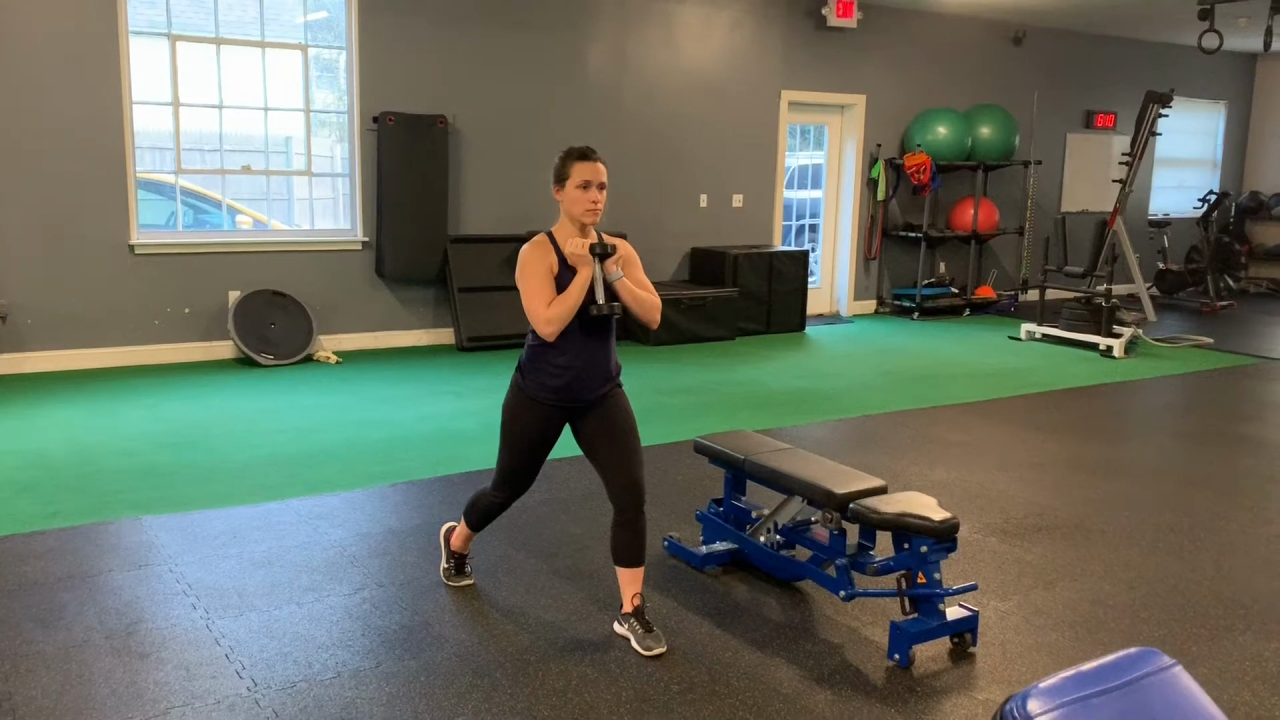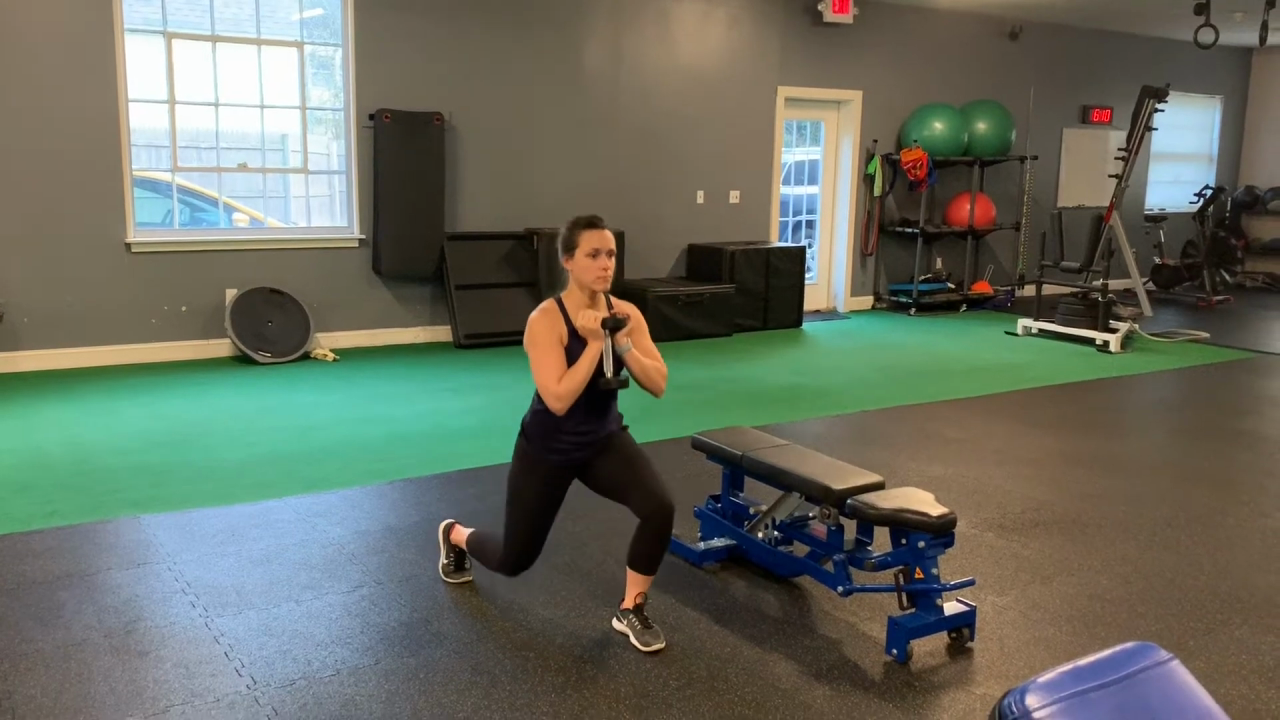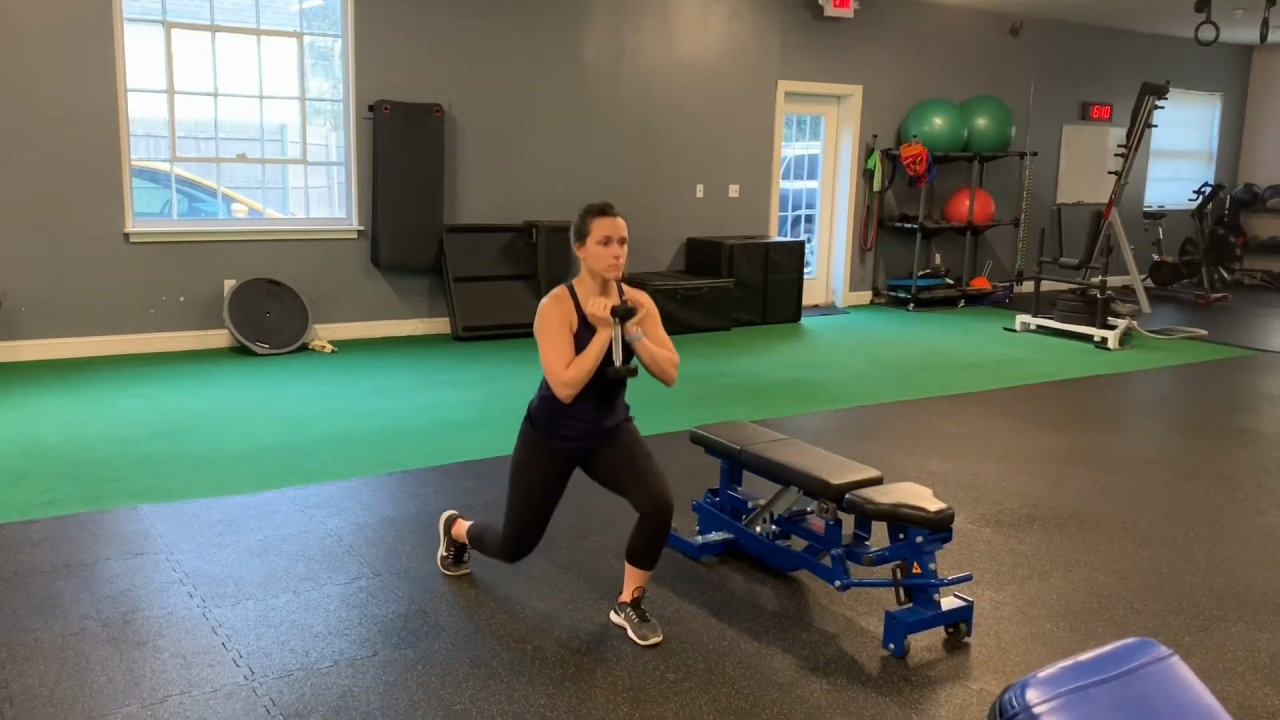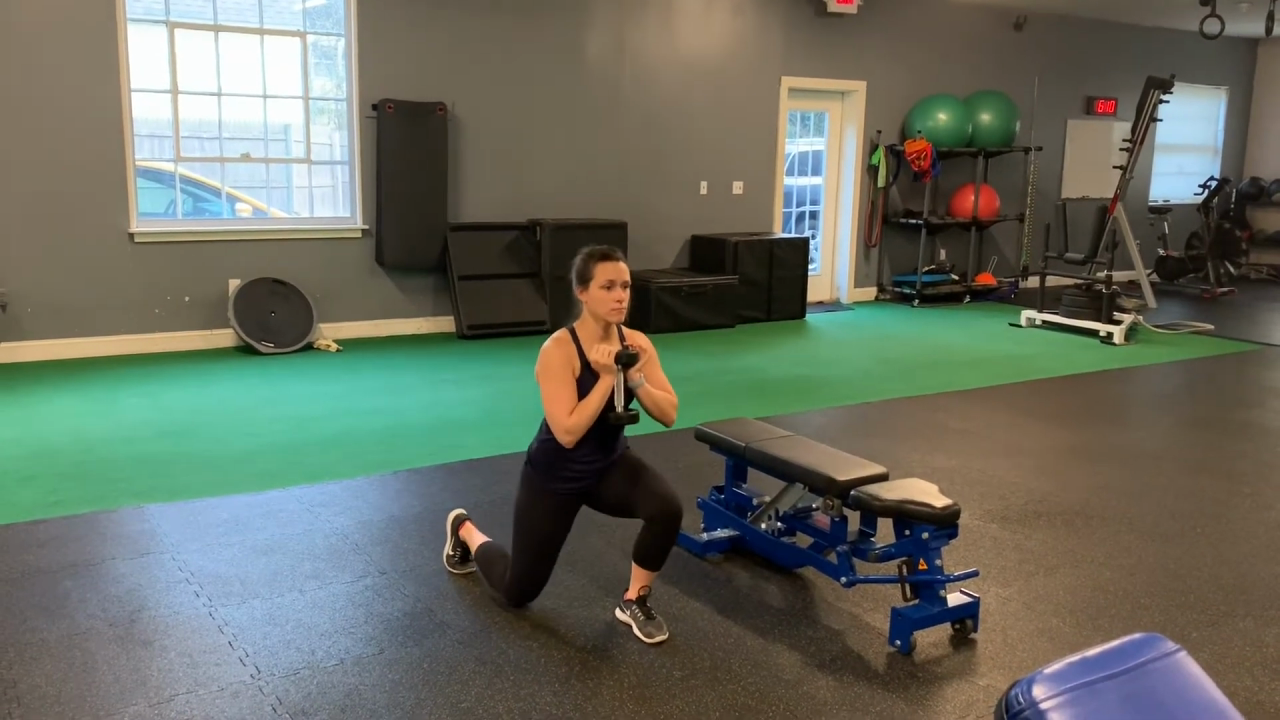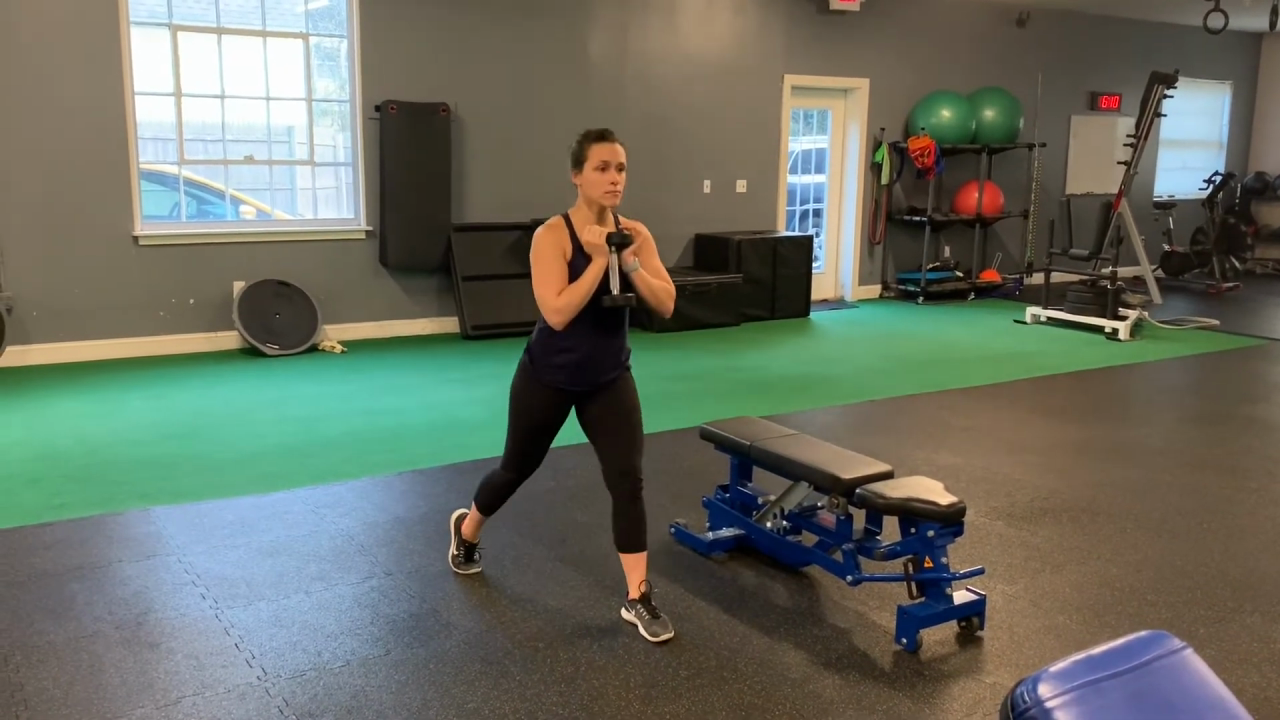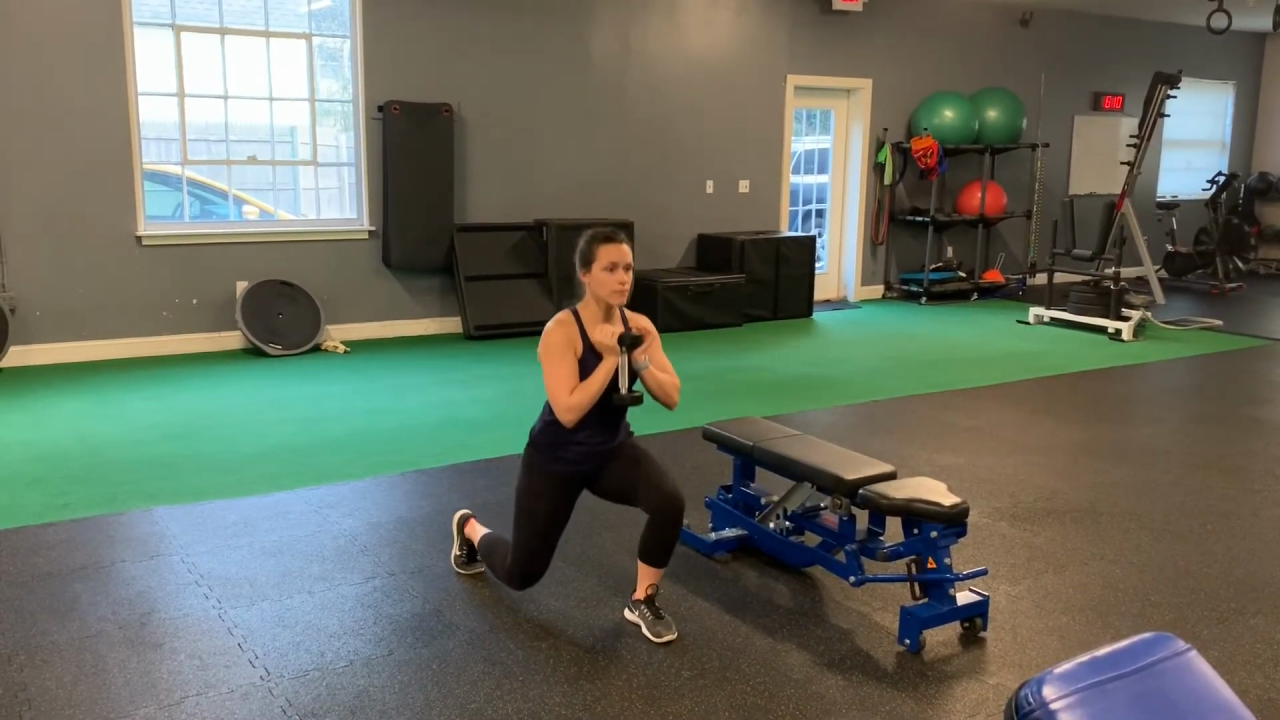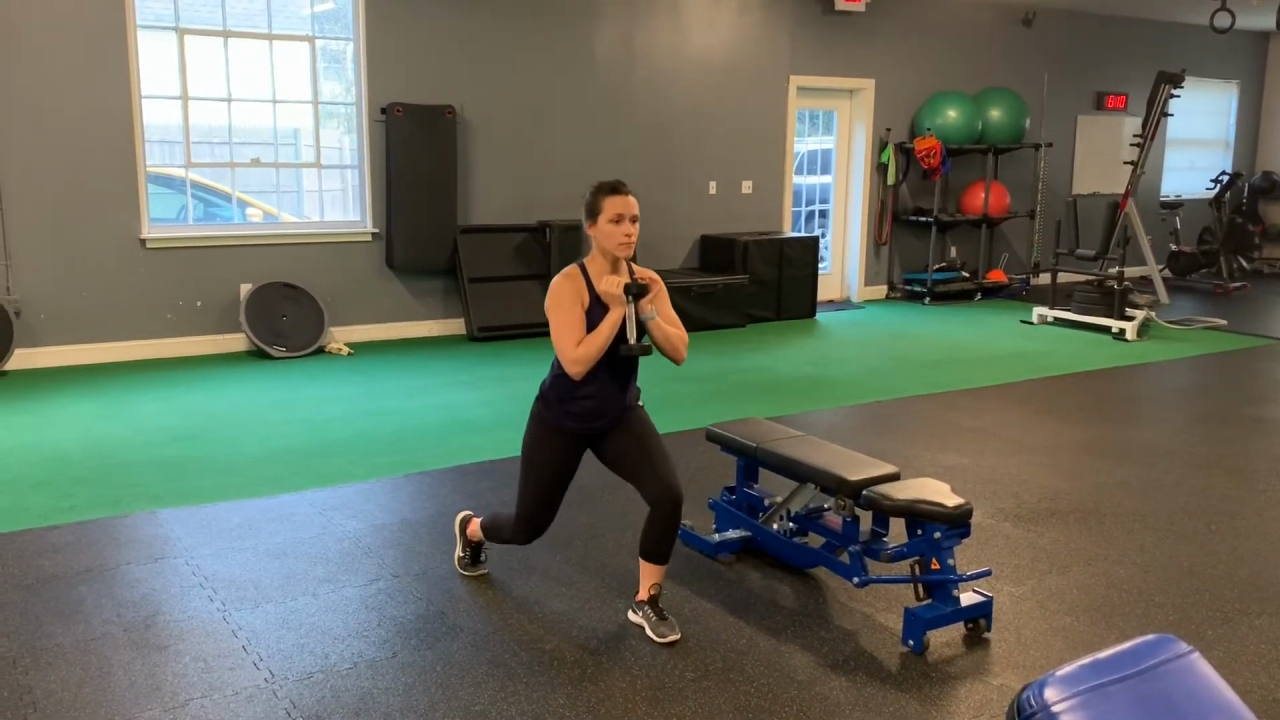
dt=0.7s
person 1, frame 1
left shoulder: (619, 249)
right shoulder: (537, 252)
left elbow: (653, 317)
right elbow: (548, 325)
left wrist: (613, 273)
right wrist: (584, 271)
left hip: (601, 393)
right hip: (540, 394)
left knee: (631, 494)
right knee: (508, 488)
left ankle: (631, 612)
right ankle: (456, 541)
person 1, frame 2
left shoulder: (627, 314)
right shoulder: (546, 319)
left elbow: (659, 383)
right elbow: (558, 399)
left wrist: (622, 345)
right wrist: (594, 343)
left hip: (604, 441)
right hip: (547, 449)
left knee: (659, 508)
right knee: (516, 558)
left ankle: (631, 609)
right ankle: (455, 536)
person 1, frame 3
left shoulder: (638, 302)
right shoulder: (557, 306)
left elbow: (670, 373)
right elbow: (565, 386)
left wrist: (631, 333)
right wrist: (604, 330)
left hip: (609, 430)
right hip: (551, 437)
left knee: (659, 504)
right knee: (515, 545)
left ankle: (628, 604)
right ankle: (455, 528)
person 1, frame 4
left shoulder: (637, 343)
right shoulder: (558, 350)
left elbow: (669, 414)
right elbow: (567, 432)
left wrist: (635, 378)
right wrist: (607, 377)
left hip: (610, 464)
right hip: (554, 475)
left knee: (667, 509)
right knee: (519, 591)
left ankle: (634, 602)
right ankle: (464, 530)
person 1, frame 5
left shoulder: (636, 233)
right shoulder: (553, 234)
left elbow: (666, 305)
right elbow: (556, 313)
left wrist: (628, 261)
right wrist: (599, 260)
left hip: (609, 378)
right hip: (548, 376)
left knee: (627, 481)
right knee: (517, 468)
left ankle: (638, 598)
right ankle: (466, 529)
person 1, frame 6
left shoulder: (640, 326)
right shoulder: (561, 331)
left elbow: (672, 397)
right elbow: (568, 412)
left wrist: (639, 359)
right wrist: (610, 359)
left hip: (613, 450)
right hip: (555, 460)
left knee: (669, 503)
right knee: (523, 573)
left ankle: (643, 601)
right ankle: (470, 528)
person 1, frame 7
left shoulder: (648, 280)
right shoulder: (569, 284)
left elbow: (680, 352)
right elbow: (575, 363)
left wrist: (645, 310)
right wrist: (616, 309)
left hip: (620, 413)
right hip: (562, 418)
left knee: (668, 496)
right knee: (530, 526)
left ankle: (646, 602)
right ankle: (471, 528)
